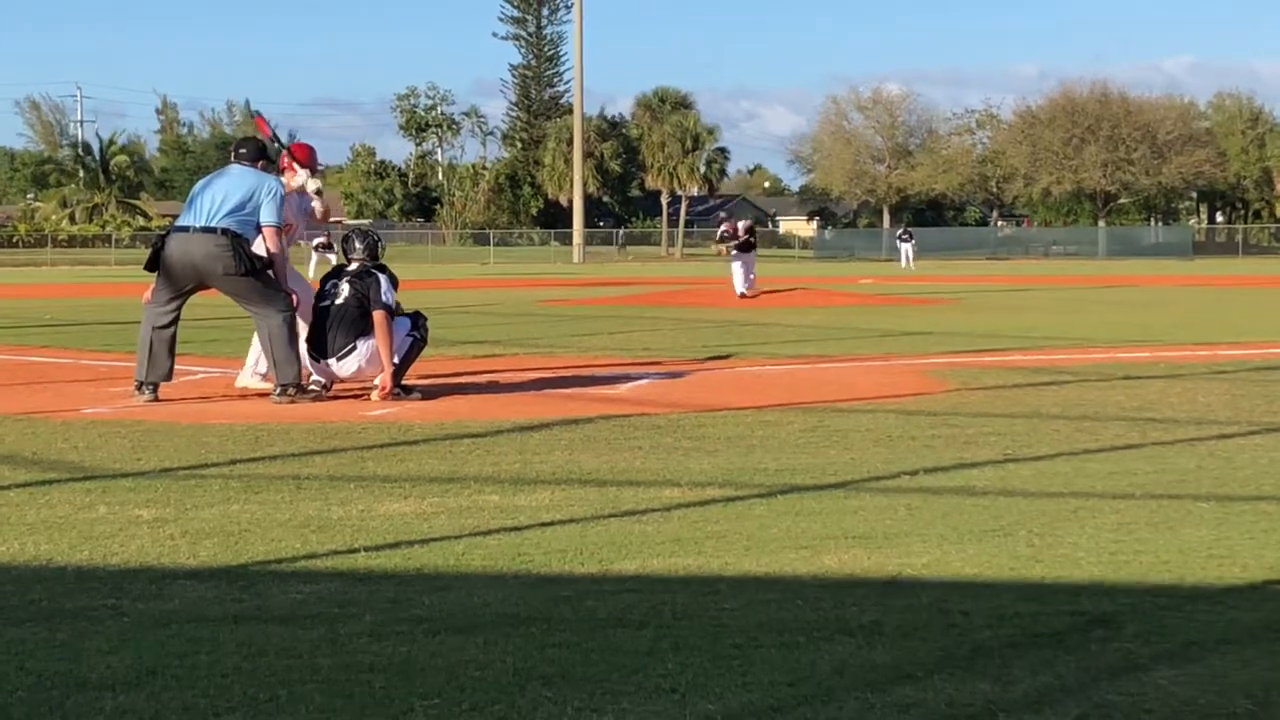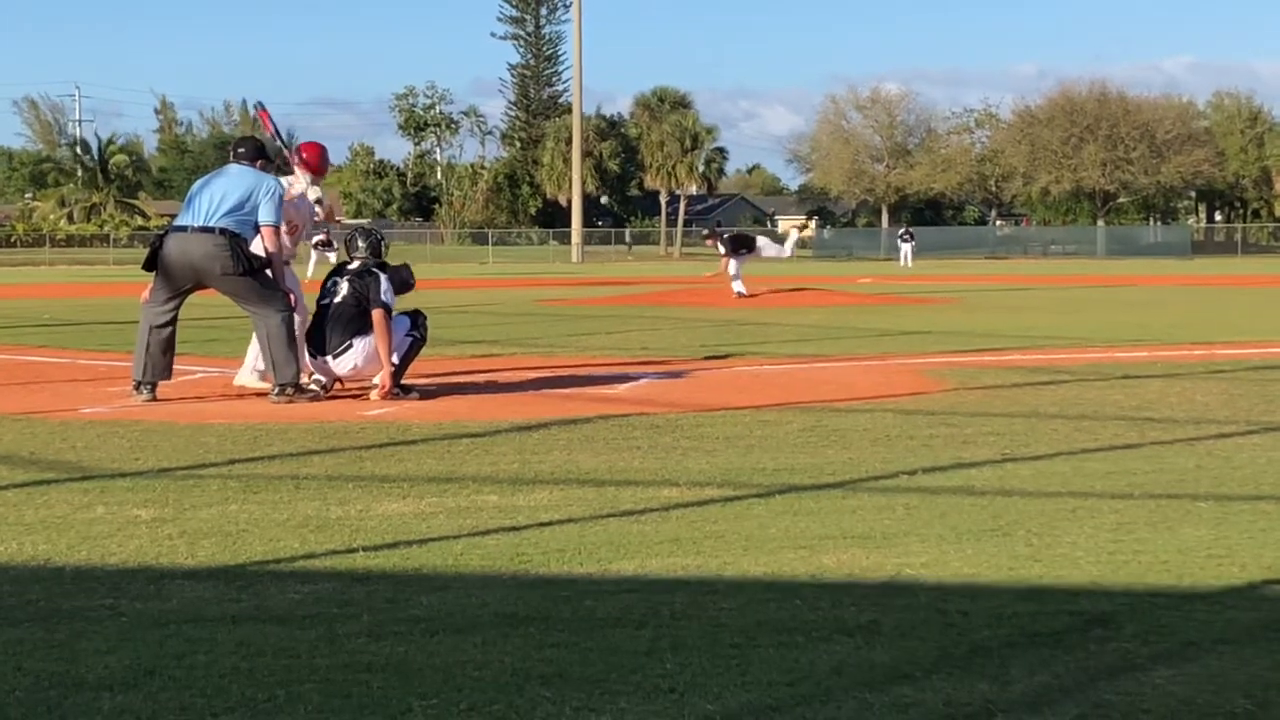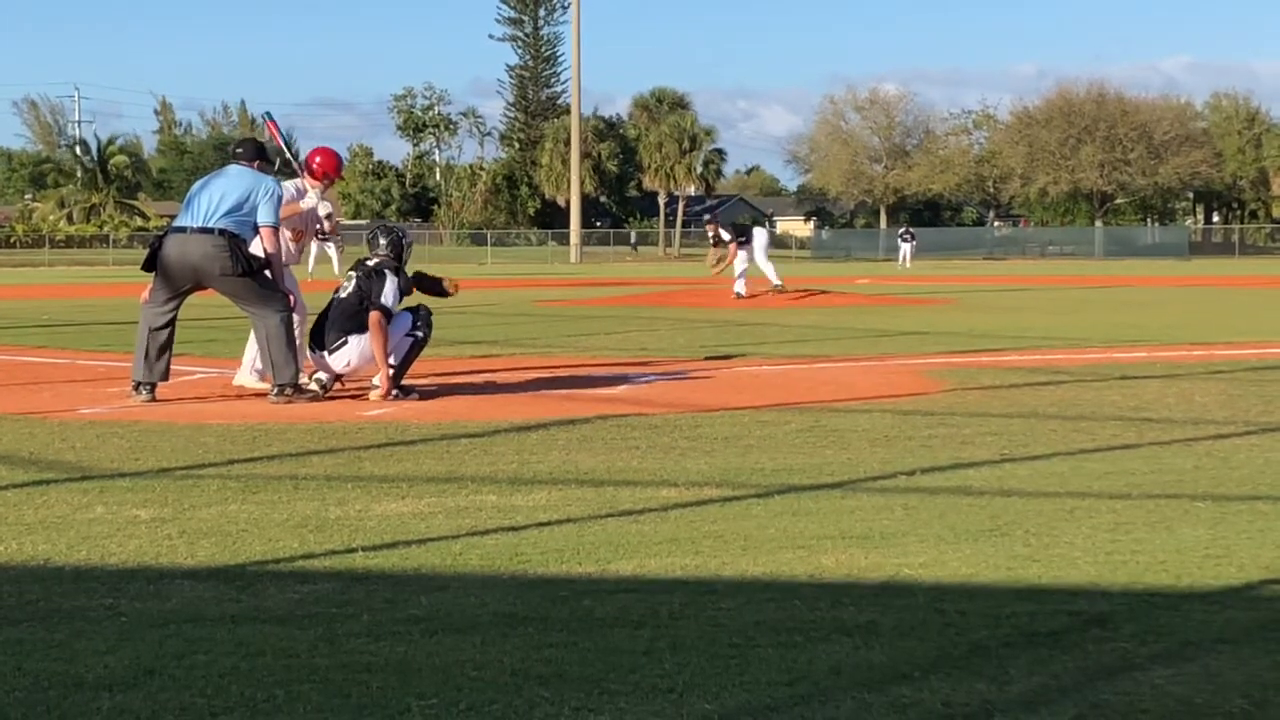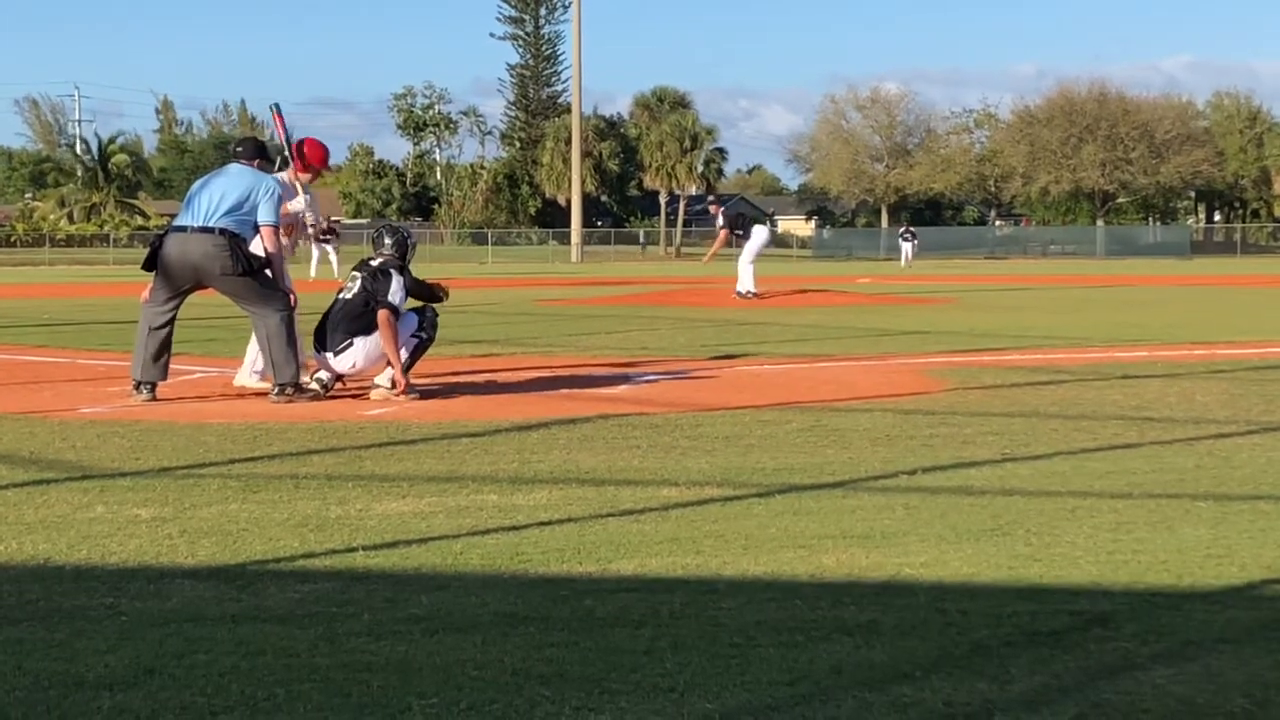
dt=0.3s
person 1, frame 1
left shoulder: (206, 180)
right shoulder: (269, 183)
right elbow: (271, 239)
left wrist: (161, 279)
right wrist: (283, 285)
left hip: (177, 246)
right hip: (220, 249)
left knee: (158, 309)
right knee: (277, 307)
left ankle: (146, 385)
right ankle: (288, 386)
person 1, frame 2
left shoulder: (205, 180)
right shoulder: (267, 182)
right elbow: (270, 238)
left wrist: (158, 279)
right wrist: (281, 285)
left hip: (175, 246)
right hip: (218, 249)
left knee: (156, 309)
right knee: (275, 307)
left ankle: (144, 385)
right ankle: (286, 386)
person 1, frame 3
left shoulder: (204, 181)
right shoulder: (266, 183)
right elbow: (269, 239)
left wrist: (158, 280)
right wrist: (280, 285)
left hip: (174, 247)
right hip: (217, 250)
left knee: (155, 309)
right knee: (274, 308)
left ankle: (143, 385)
right ankle: (285, 386)
person 1, frame 4
left shoulder: (205, 180)
right shoulder: (266, 183)
right elbow: (269, 238)
left wrist: (158, 278)
right wrist: (281, 284)
left hip: (175, 246)
right hip: (218, 249)
left knee: (156, 308)
right knee: (275, 307)
left ankle: (144, 384)
right ankle: (286, 385)
person 2, frame 1
left shoulder: (302, 195)
left elbow: (322, 218)
left wrist: (318, 196)
right wrist: (293, 184)
left knee: (309, 303)
right ankle: (251, 375)
person 2, frame 2
left shoulder: (308, 193)
right shoulder: (281, 185)
left elbow: (326, 219)
left wrist: (319, 202)
right wrist: (293, 191)
left hip: (282, 262)
right hip: (261, 260)
left knee: (298, 313)
left ankle: (295, 370)
right ankle: (250, 373)
person 2, frame 3
left shoulder: (316, 198)
right shoulder: (289, 190)
left elbow: (329, 231)
left wrist: (327, 217)
right wrist: (303, 206)
left hip: (282, 265)
right hip: (261, 261)
left knee: (298, 313)
right ankle: (249, 373)
person 2, frame 4
left shoulder: (303, 193)
right shoulder: (274, 184)
left elbow: (310, 231)
left wrist: (312, 222)
right wrist: (290, 208)
right hip: (259, 257)
left ankle: (296, 367)
right ankle: (250, 373)
person 3, frame 1
left shoulder: (330, 277)
right shoulder: (376, 277)
right elbow: (381, 320)
right wrist: (389, 370)
left hip: (316, 363)
right hip: (351, 361)
right knee: (416, 322)
left ankle: (319, 381)
right ankle: (390, 385)
person 3, frame 2
left shoulder: (335, 274)
right shoulder: (377, 276)
right elbow: (380, 319)
right wrist: (388, 369)
left hip: (316, 361)
right hip: (348, 358)
right knee: (416, 320)
left ankle: (322, 380)
right ankle: (388, 385)
person 3, frame 3
left shoulder: (358, 267)
right shoulder: (387, 275)
right elbow: (376, 321)
right wrist: (384, 371)
left hip: (318, 354)
right hip: (346, 353)
right knee: (420, 317)
left ankle: (323, 378)
right ankle: (385, 385)
person 3, frame 4
left shoulder: (362, 267)
right shoulder: (393, 275)
right elbow: (384, 319)
left wrist: (433, 290)
right wrist: (398, 368)
left hip: (321, 355)
right hip: (351, 355)
right knee: (426, 318)
left ankle: (325, 378)
right ankle: (386, 384)
